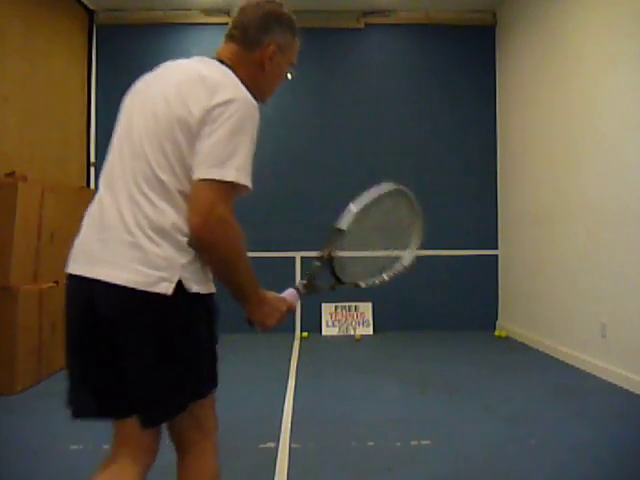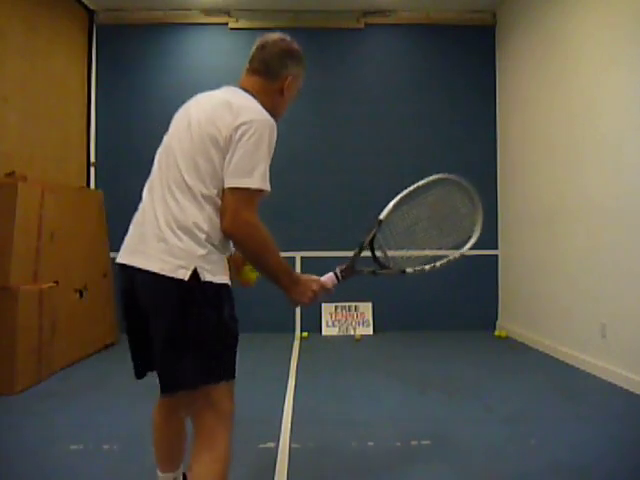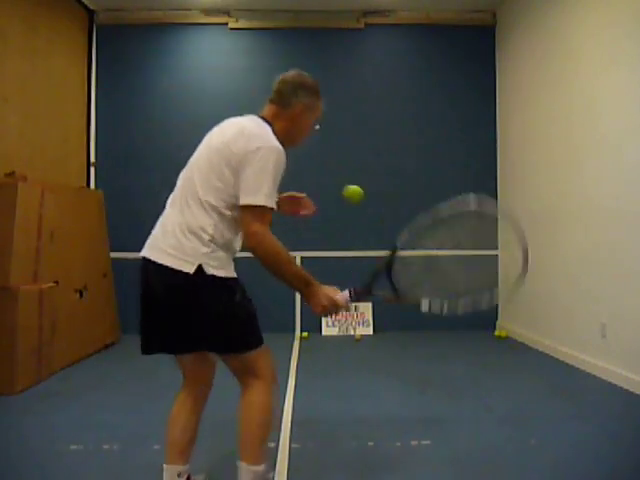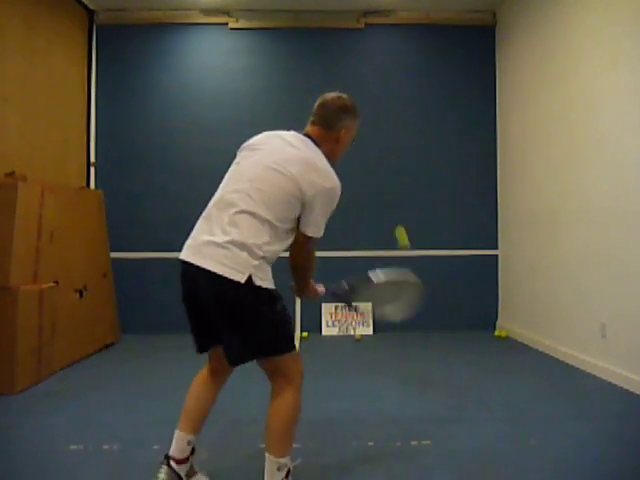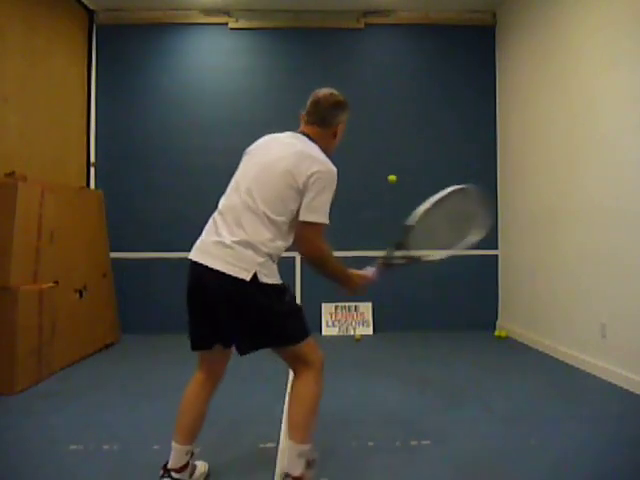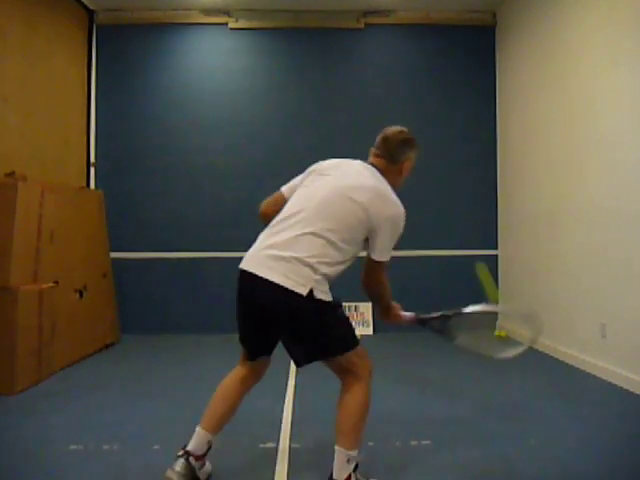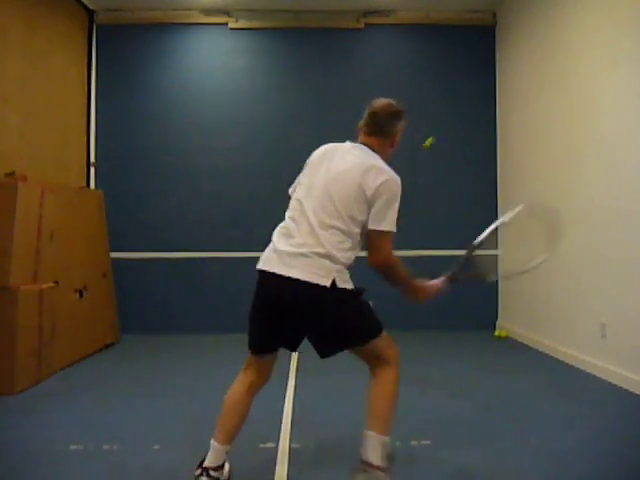
dt=0.4s
person 1, frame 1
left shoulder: (158, 77)
right shoulder: (234, 100)
right elbow: (208, 221)
right wrist: (253, 299)
left hip: (91, 272)
right hip: (157, 286)
right knee: (196, 436)
person 1, frame 2
left shoulder: (199, 104)
right shoulder: (256, 121)
right elbow: (239, 222)
left wrist: (226, 253)
right wrist: (292, 283)
left hip: (139, 262)
right hip: (185, 275)
left knee: (179, 390)
right knee: (214, 419)
person 1, frame 3
left shoulder: (233, 127)
right shoulder: (267, 148)
right elbow: (256, 237)
left wrist: (274, 200)
right wrist: (311, 289)
left hip: (160, 261)
right hip: (197, 270)
left knee: (197, 380)
right knee: (259, 373)
person 1, frame 4
left shoulder: (262, 139)
right shoulder: (326, 181)
right elbow: (301, 253)
right wrist: (305, 287)
left hip: (195, 261)
right hip: (239, 277)
left knee: (217, 365)
right knee: (288, 376)
person 1, frame 5
left shoulder: (265, 142)
right shoulder: (321, 168)
right elbow: (310, 248)
right wrist: (348, 278)
left hip: (203, 262)
right hip: (247, 275)
left knee: (210, 370)
right knee: (309, 363)
person 1, frame 6
left shoulder: (327, 165)
right shoulder: (391, 208)
left elbow: (265, 211)
right elbow: (374, 277)
right wrist: (389, 309)
left hip: (253, 272)
right hip: (298, 290)
left knee: (249, 369)
right knee: (358, 373)
person 1, frame 7
left shoulder: (322, 152)
right shoulder: (386, 179)
right elbow: (380, 258)
right wrist: (414, 288)
left hip: (272, 271)
right hip: (321, 284)
left knee: (254, 374)
right knee: (386, 359)
